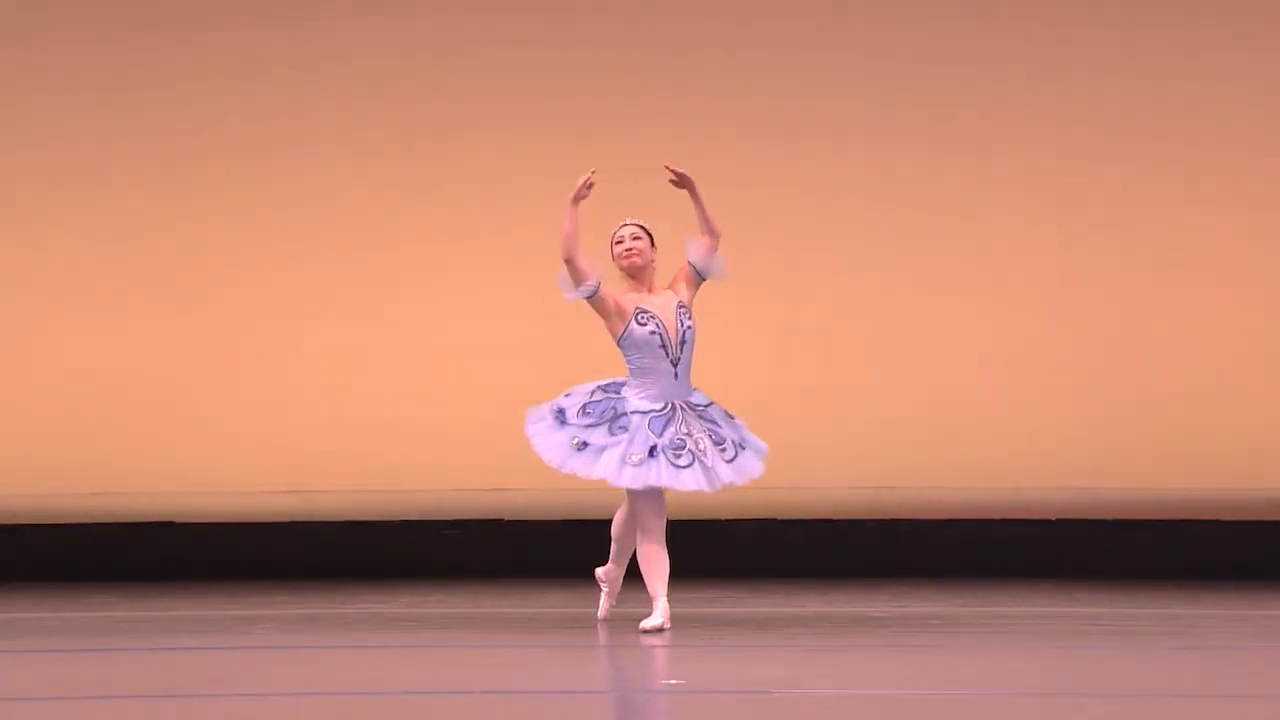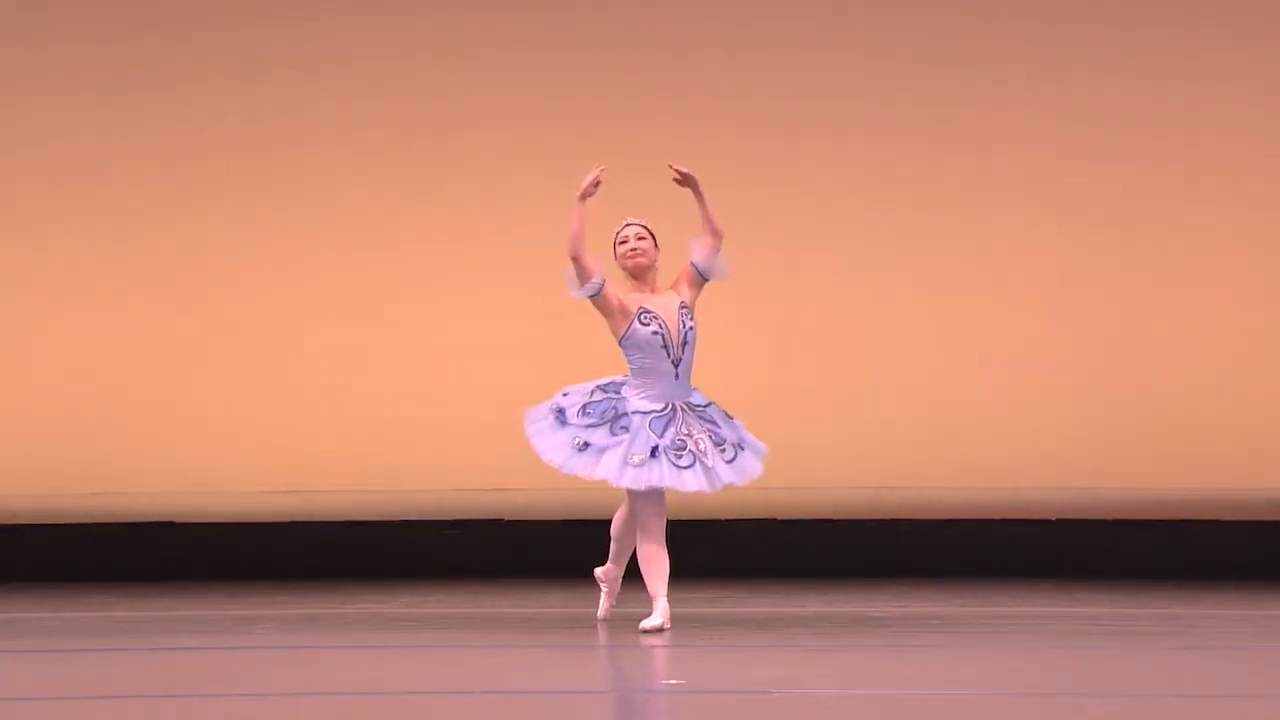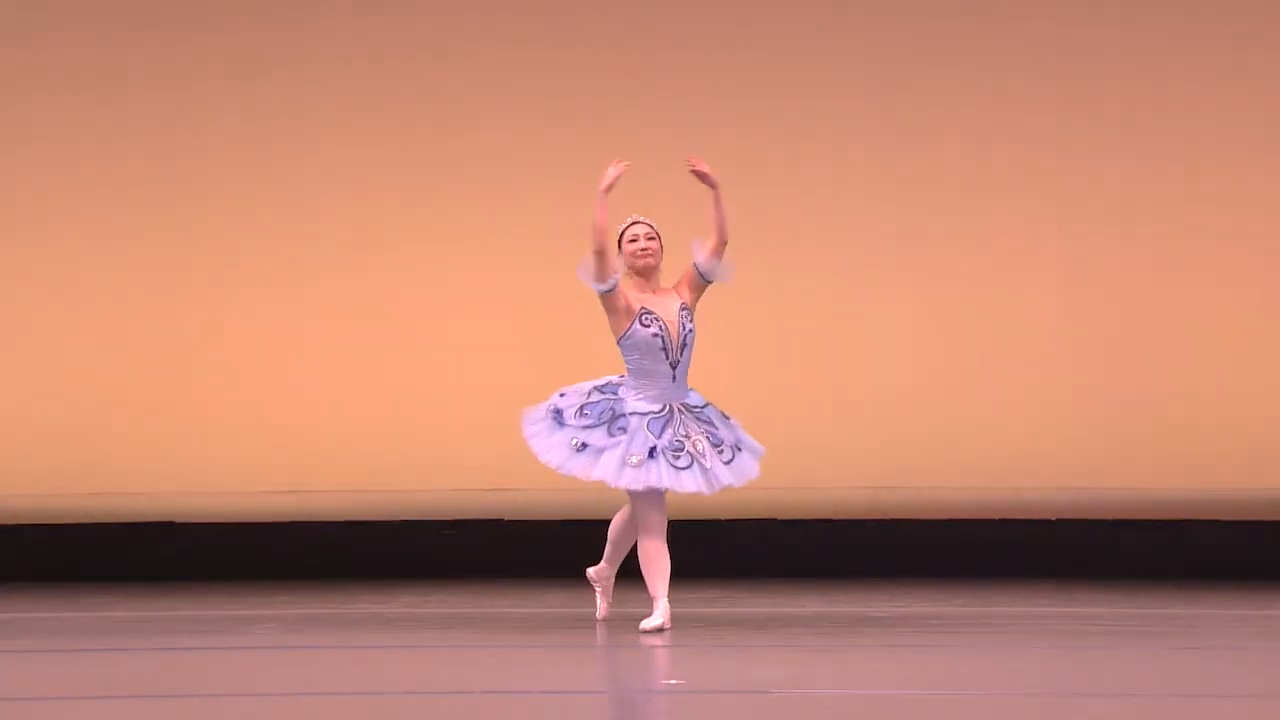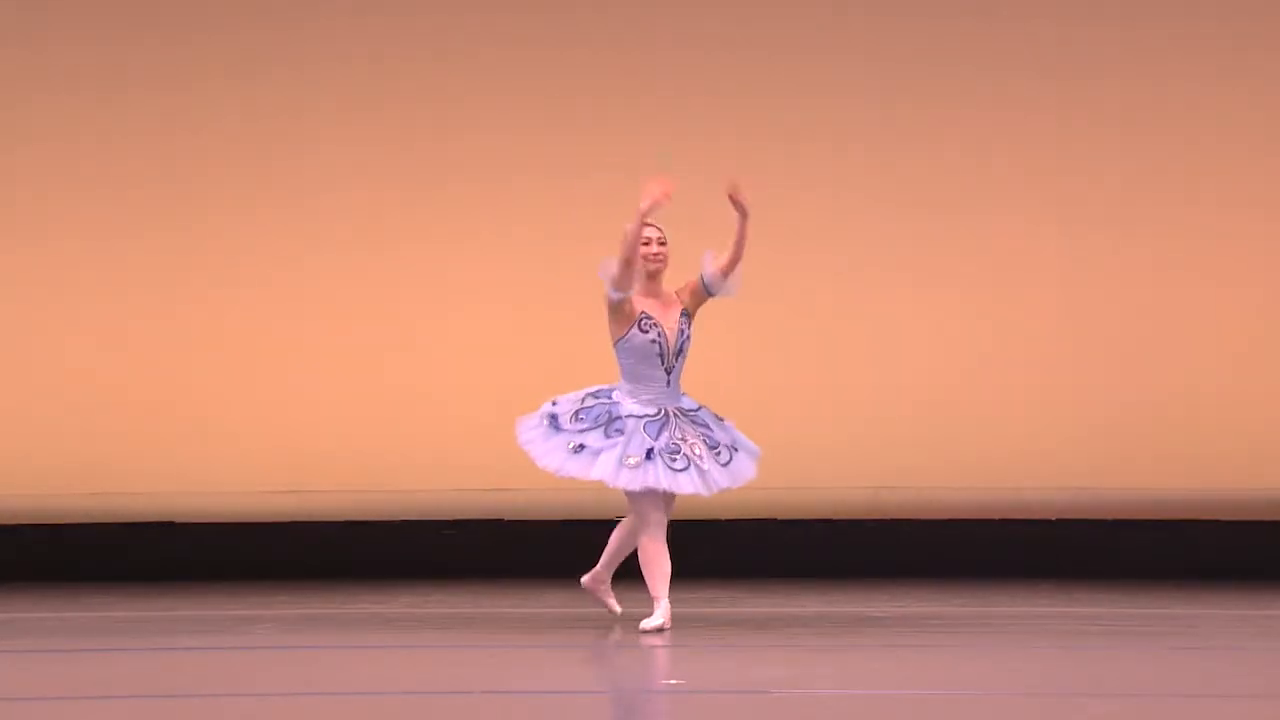
dt=0.1s
person 1, frame 1
left shoulder: (681, 292)
right shoulder: (614, 304)
left elbow: (711, 239)
right elbow: (570, 259)
left wrist: (692, 191)
right wrist: (574, 204)
left hip: (683, 414)
right hip: (639, 416)
left knee: (641, 504)
right knee: (650, 513)
left ankle: (612, 574)
right ankle: (660, 605)
person 1, frame 2
left shoulder: (683, 292)
right shoulder: (617, 303)
left elbow: (714, 239)
right elbow: (576, 256)
left wrist: (696, 190)
right wrist: (581, 201)
left hip: (683, 415)
right hip: (639, 416)
left knee: (641, 504)
right knee: (650, 513)
left ankle: (611, 574)
right ankle: (660, 605)
person 1, frame 3
left shoulder: (683, 294)
right shoulder: (619, 300)
left elbow: (719, 245)
right elbow: (598, 251)
left wrist: (713, 191)
right wrist: (604, 193)
left hip: (679, 416)
right hip: (634, 419)
left knee: (642, 508)
right knee: (650, 514)
left ankle: (604, 573)
right ankle: (660, 606)
person 1, frame 4
left shoulder: (684, 301)
right shoulder: (623, 304)
left elbow: (728, 263)
right elbow: (618, 270)
left wrist: (741, 216)
right wrist: (643, 213)
left hip: (673, 419)
right hip: (629, 420)
left knee: (653, 512)
right knee: (651, 516)
left ankle: (598, 577)
right ankle: (661, 605)
